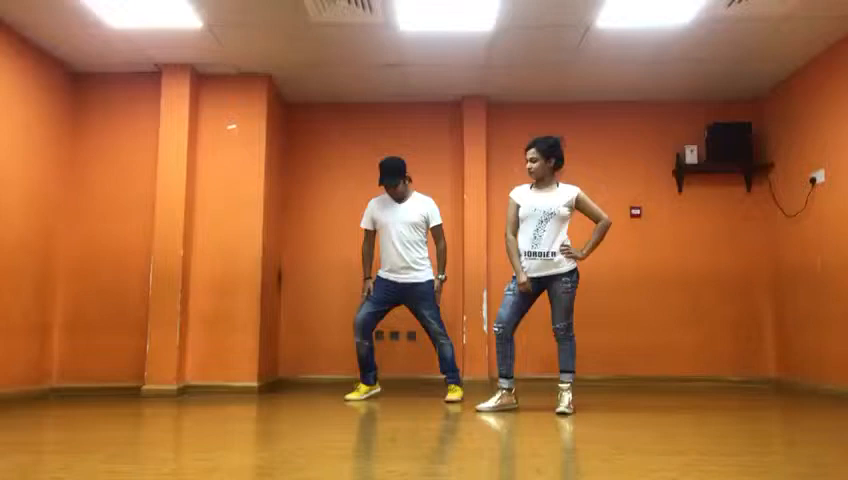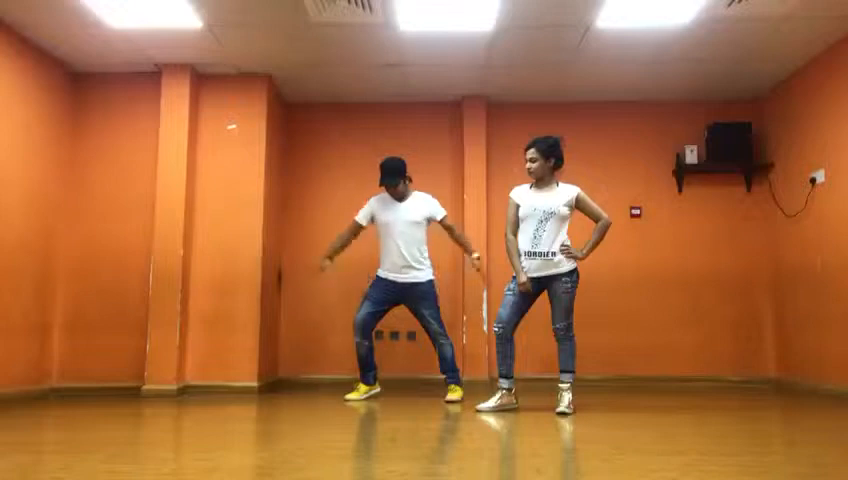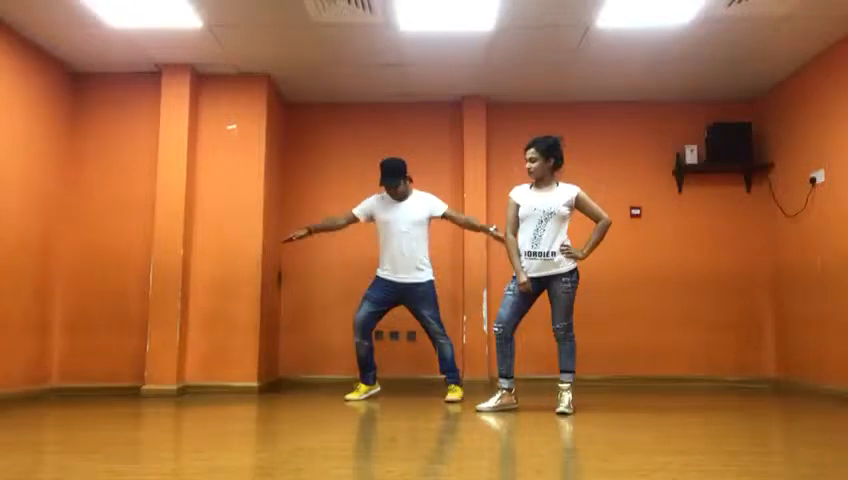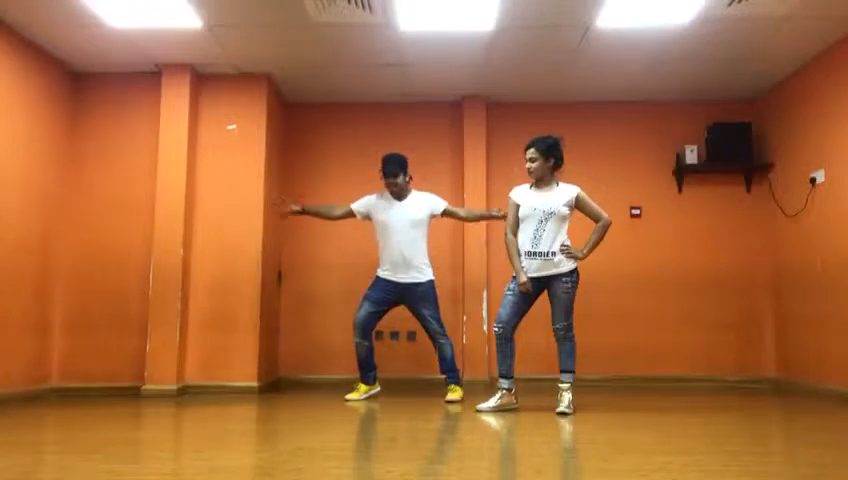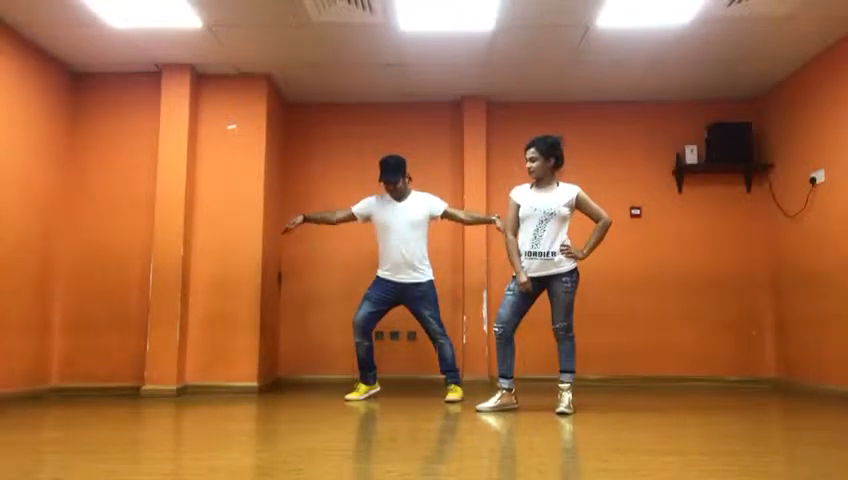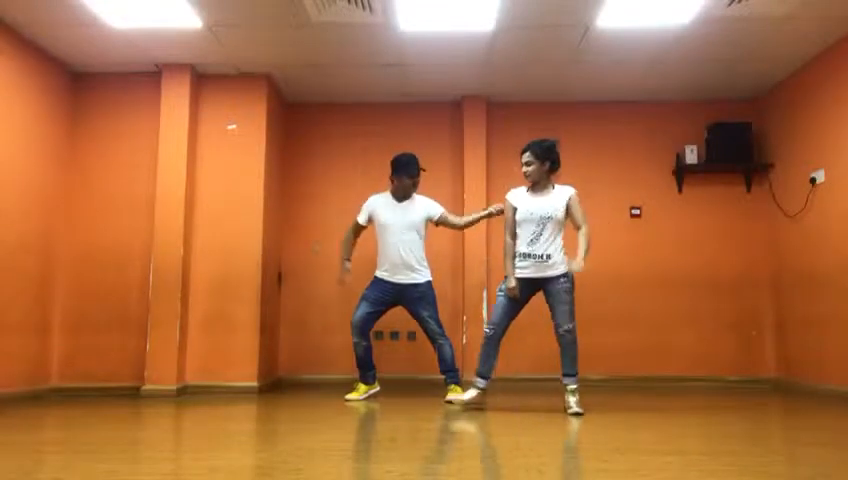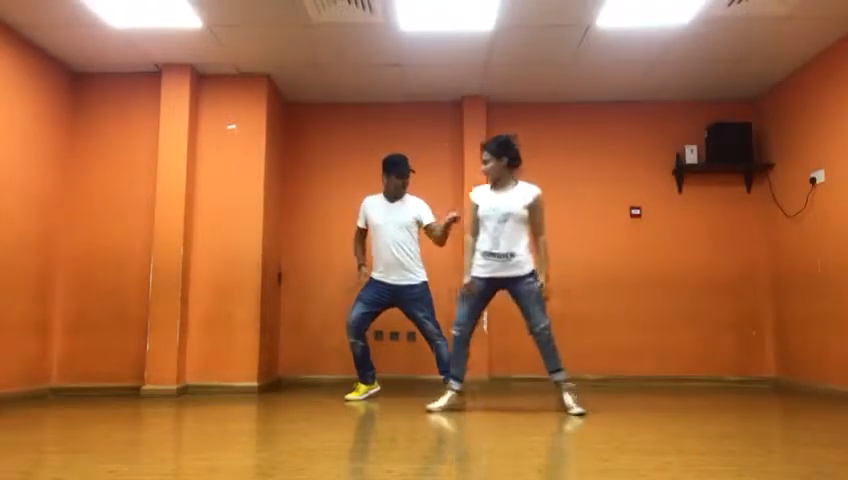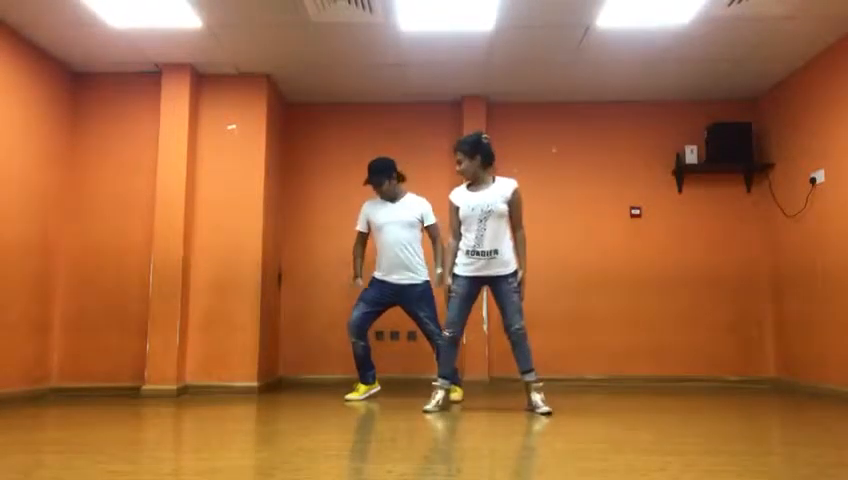
dt=0.3s
person 1, frame 1
left shoulder: (570, 193)
right shoulder: (518, 193)
left elbow: (604, 221)
right elbow: (510, 235)
left wrist: (584, 252)
right wrist: (519, 273)
left hip: (561, 273)
right hip: (527, 274)
left knee: (563, 331)
right knee: (502, 327)
left ankle: (565, 394)
right ankle: (506, 393)
person 1, frame 2
left shoulder: (570, 193)
right shoulder: (519, 193)
left elbow: (604, 221)
right elbow: (510, 235)
left wrist: (584, 252)
right wrist: (519, 273)
left hip: (561, 272)
right hip: (527, 273)
left knee: (563, 331)
right knee: (502, 327)
left ankle: (565, 393)
right ankle: (506, 393)
person 1, frame 3
left shoulder: (570, 192)
right shoulder: (518, 193)
left elbow: (604, 220)
right elbow: (510, 235)
left wrist: (584, 252)
right wrist: (519, 273)
left hip: (561, 273)
right hip: (527, 273)
left knee: (563, 331)
right knee: (502, 327)
left ankle: (566, 393)
right ankle: (506, 393)
person 1, frame 4
left shoulder: (570, 193)
right shoulder: (518, 193)
left elbow: (604, 220)
right elbow: (510, 235)
left wrist: (584, 252)
right wrist: (520, 273)
left hip: (561, 272)
right hip: (527, 273)
left knee: (563, 331)
right knee: (502, 327)
left ankle: (566, 393)
right ankle: (506, 393)
person 1, frame 5
left shoulder: (571, 192)
right shoulder: (518, 193)
left elbow: (604, 220)
right elbow: (510, 235)
left wrist: (584, 252)
right wrist: (519, 273)
left hip: (561, 272)
right hip: (527, 273)
left knee: (563, 331)
right knee: (502, 327)
left ankle: (566, 393)
right ankle: (506, 393)
person 1, frame 6
left shoulder: (566, 194)
right shoulder: (515, 197)
left elbow: (582, 228)
right elbow: (510, 238)
left wrist: (580, 260)
right wrist: (510, 276)
left hip: (556, 274)
right hip: (521, 274)
left knee: (566, 332)
right knee: (493, 330)
left ankle: (571, 393)
right ankle: (478, 389)
person 1, frame 7
left shoulder: (530, 193)
right shoulder: (478, 194)
left elbow: (538, 235)
right elbow: (472, 235)
left wrist: (544, 273)
right wrist: (467, 273)
left hip: (521, 272)
right hip: (484, 273)
left knee: (541, 329)
right knee: (460, 330)
left ankle: (566, 391)
right ankle: (453, 392)
person 1, frame 8
left shoulder: (508, 188)
right shoulder: (457, 195)
left elbow: (518, 230)
right elbow: (454, 237)
left wrist: (523, 268)
right wrist: (447, 274)
left hip: (503, 271)
right hip: (466, 272)
left knee: (516, 330)
right knee: (452, 331)
left ankle: (534, 392)
right ankle: (441, 392)
person 2, frame 1
left shoulder: (426, 204)
right shoulder: (375, 205)
left elbow: (440, 241)
right elbow: (368, 242)
left wrist: (440, 276)
right wrist: (367, 277)
left hip: (420, 282)
right hip: (386, 280)
left knee: (437, 332)
right knee: (361, 324)
left ankle: (454, 384)
right ankle: (368, 383)
person 2, frame 2
left shoulder: (426, 202)
right shoulder: (375, 204)
left elbow: (451, 228)
right elbow: (352, 230)
left wrist: (471, 253)
right wrist: (329, 255)
left hip: (420, 282)
right hip: (385, 279)
left knee: (437, 332)
right knee: (361, 324)
left ankle: (454, 383)
right ankle: (368, 383)
person 2, frame 3
left shoulder: (427, 201)
right shoulder: (375, 202)
left elbow: (459, 219)
right elbow: (342, 221)
left wrist: (489, 230)
right wrist: (309, 230)
left hip: (420, 282)
right hip: (385, 280)
left knee: (437, 332)
right knee: (361, 324)
left ankle: (454, 384)
right ankle: (368, 382)
person 2, frame 4
left shoulder: (426, 201)
right shoulder: (373, 202)
left elbow: (462, 214)
right elbow: (336, 212)
left wrist: (491, 214)
right wrist: (303, 209)
left hip: (420, 282)
right hip: (386, 280)
left knee: (437, 332)
right knee: (361, 324)
left ankle: (454, 384)
right ankle: (368, 382)
person 2, frame 5
left shoulder: (426, 201)
right shoulder: (373, 204)
left elbow: (461, 216)
right elbow: (337, 217)
left wrist: (491, 219)
right wrist: (305, 217)
left hip: (420, 282)
right hip: (386, 280)
left knee: (437, 333)
right knee: (360, 324)
left ankle: (454, 384)
right ankle: (368, 382)
person 2, frame 6
left shoulder: (425, 204)
right shoulder: (374, 202)
left elbow: (457, 223)
right elbow: (354, 231)
left wrist: (484, 214)
right wrist: (346, 259)
left hip: (418, 283)
right hip: (384, 281)
left knee: (436, 334)
right knee: (359, 324)
left ankle: (454, 383)
right ankle: (368, 382)
person 2, frame 7
left shoulder: (417, 205)
right shoulder: (369, 204)
left elbow: (438, 239)
right elbow: (359, 237)
left wrist: (448, 224)
right wrist: (361, 264)
left hip: (413, 284)
right hip: (379, 282)
left knee: (433, 334)
right knee: (354, 325)
right ankle: (367, 382)
person 2, frame 8
left shoulder: (420, 204)
right shoulder: (369, 207)
left elbow: (436, 240)
right elbow: (360, 244)
left wrist: (439, 269)
right wrist: (358, 275)
left hip: (416, 283)
right hip: (381, 282)
left knee: (434, 333)
right knee: (356, 325)
left ankle: (453, 384)
right ankle: (368, 382)
